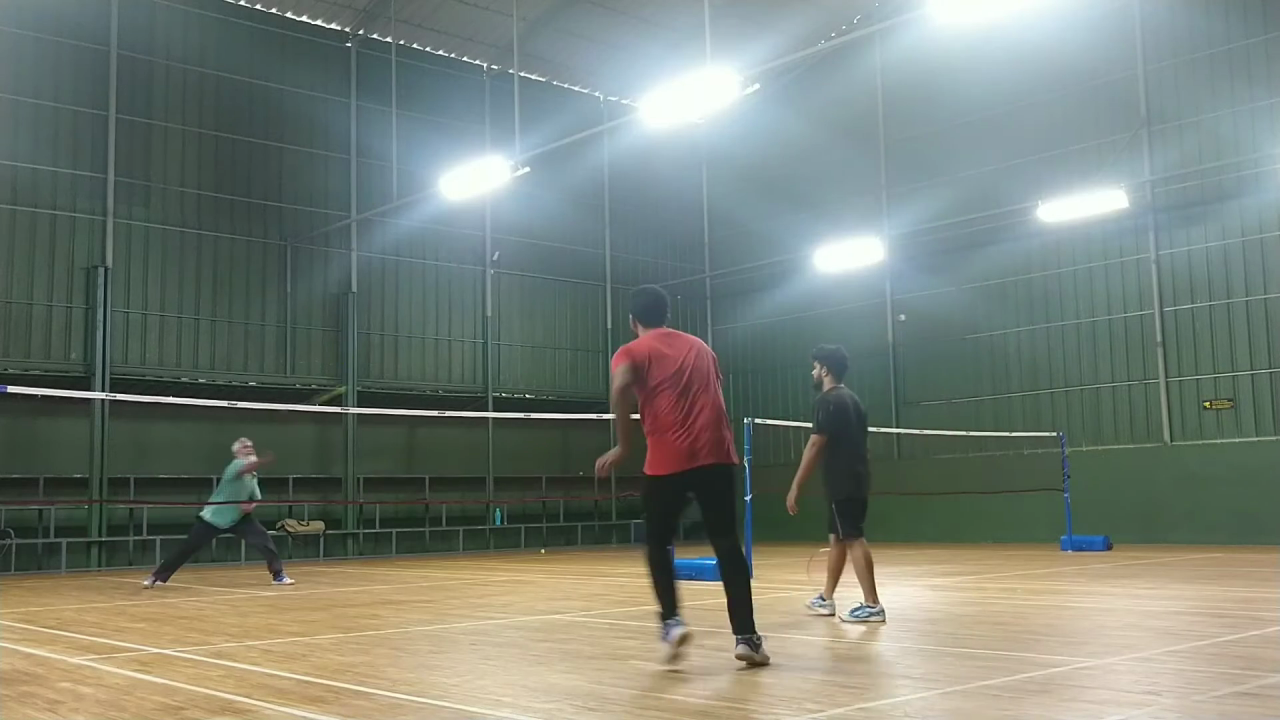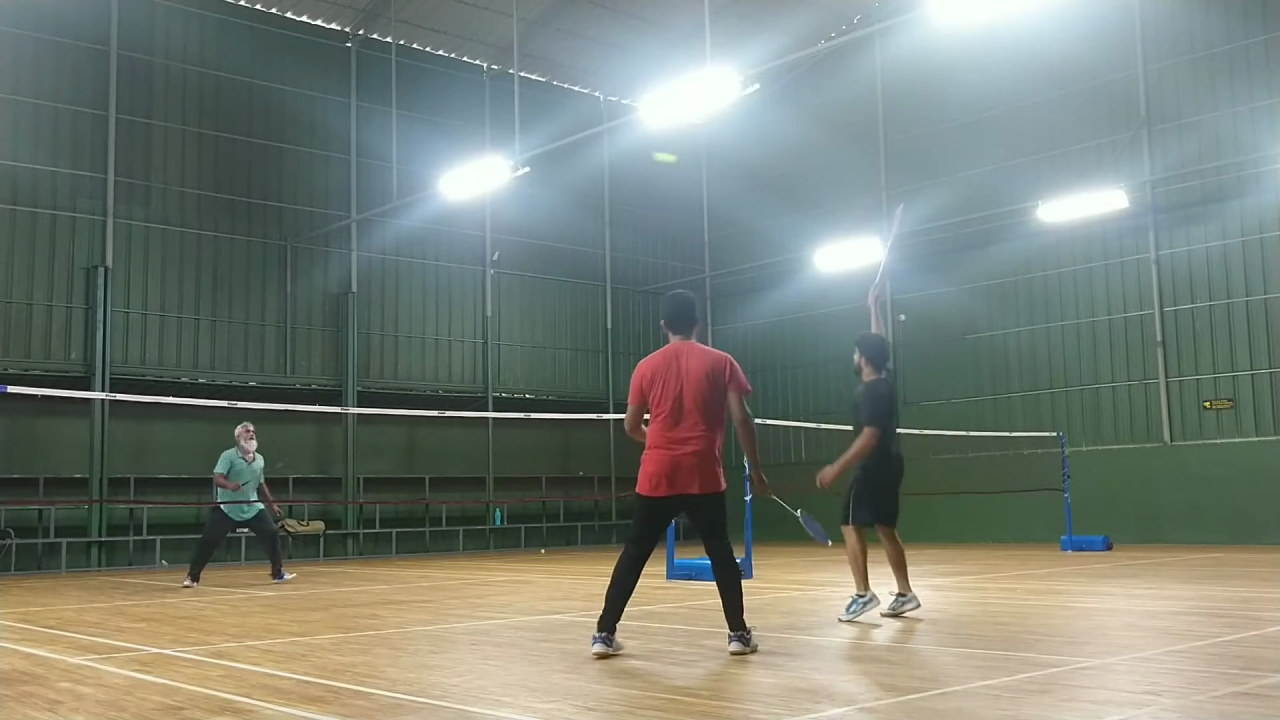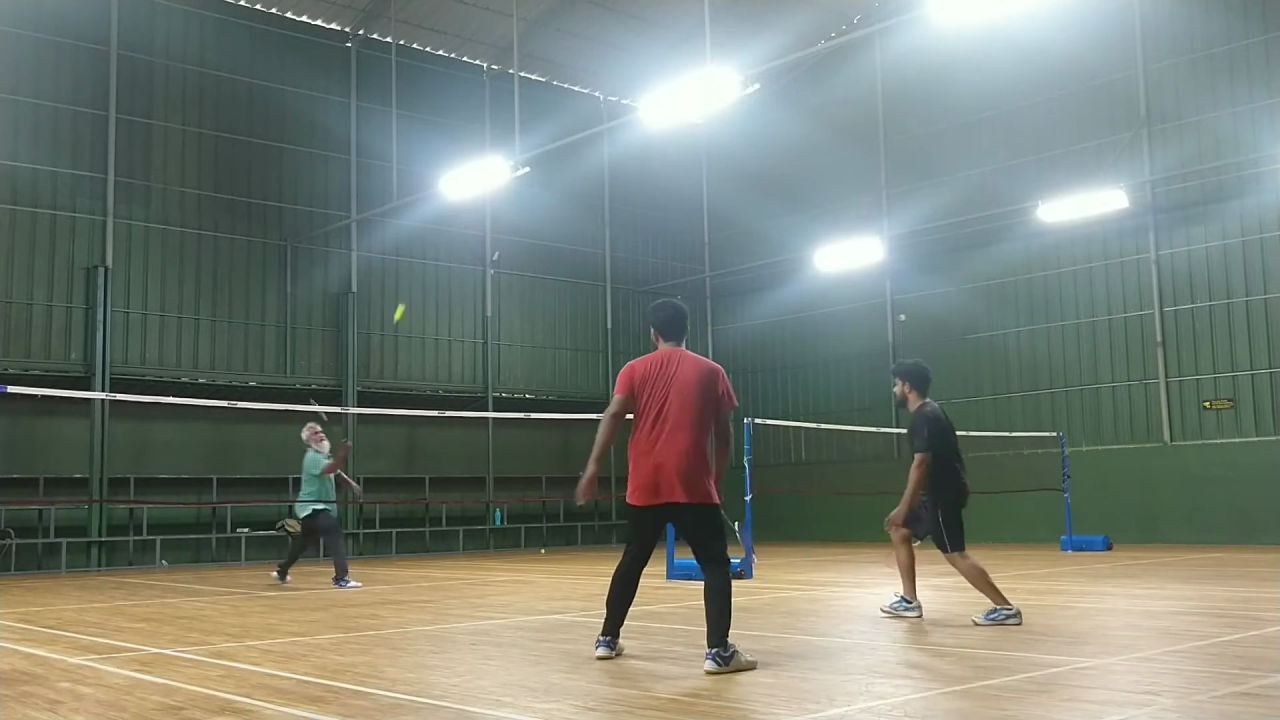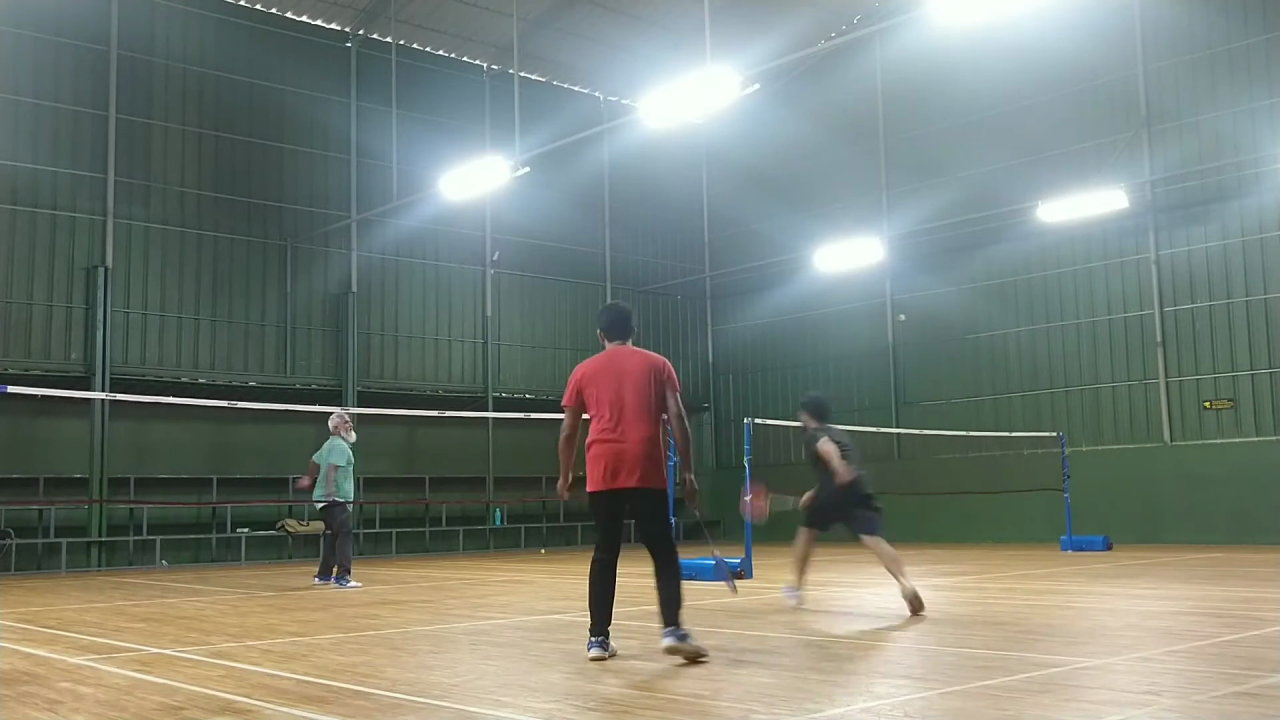
dt=0.7s
person 1, frame 1
left shoulder: (631, 353)
right shoulder: (700, 346)
left elbow: (621, 386)
left wrist: (622, 446)
left hip: (669, 458)
right hip: (717, 453)
left knee: (658, 543)
right knee: (728, 546)
left ankle: (673, 622)
right ankle: (746, 639)
person 1, frame 2
left shoulder: (647, 366)
right shoulder: (721, 362)
left elbow: (633, 426)
right elbow: (741, 418)
right wrist: (755, 468)
left hip: (657, 476)
right hip: (703, 475)
left knee: (634, 554)
right knee: (721, 554)
left ankle: (604, 634)
right ankle: (739, 634)
person 1, frame 3
left shoulder: (635, 370)
right shoulder: (711, 372)
left elbow: (613, 416)
right elbow: (724, 435)
left wrist: (592, 466)
right wrist: (715, 479)
left hip: (644, 486)
right hip: (692, 485)
left knee: (632, 560)
right knee: (715, 564)
left ankle: (607, 639)
right ankle: (718, 651)
person 1, frame 4
left shoulder: (584, 371)
right shoulder: (657, 364)
left elbow: (568, 433)
right elbow: (677, 418)
left wrist: (565, 475)
right wrist: (688, 471)
left hip: (602, 473)
right hip: (647, 471)
left knee: (605, 553)
right knee: (663, 552)
left ankle: (599, 638)
right ankle: (672, 630)
person 2, frame 1
left shoulder: (827, 400)
right shoulder: (852, 400)
left elbow: (815, 447)
left wrist: (795, 486)
left hip: (842, 482)
right hip: (856, 479)
left knee: (853, 540)
right knee: (838, 538)
left ankle: (872, 606)
right ankle: (826, 599)
person 2, frame 2
left shoulder: (872, 392)
right shoulder: (884, 381)
left elbow: (869, 436)
right elbow: (877, 339)
left wrist: (837, 467)
right wrist: (875, 307)
left hip: (875, 468)
right hip: (889, 466)
left knee: (851, 528)
right knee: (885, 528)
left ankle: (863, 594)
right ankle: (905, 595)
person 2, frame 3
left shoulder: (924, 417)
right shoulder: (929, 412)
left elbow: (920, 464)
right elbow: (948, 458)
left wrist: (903, 507)
left hip: (944, 494)
right hip: (937, 493)
left knee: (956, 556)
right knee: (899, 534)
left ankle: (1006, 608)
right ankle: (909, 601)
person 2, frame 4
left shoulder: (814, 434)
right shoulder: (839, 433)
left elbow: (825, 446)
left wrist: (839, 468)
right wrist: (813, 493)
left hip: (833, 493)
right hip: (861, 490)
left knee: (806, 532)
right knee: (873, 541)
left ankle: (796, 589)
right ankle: (906, 585)
